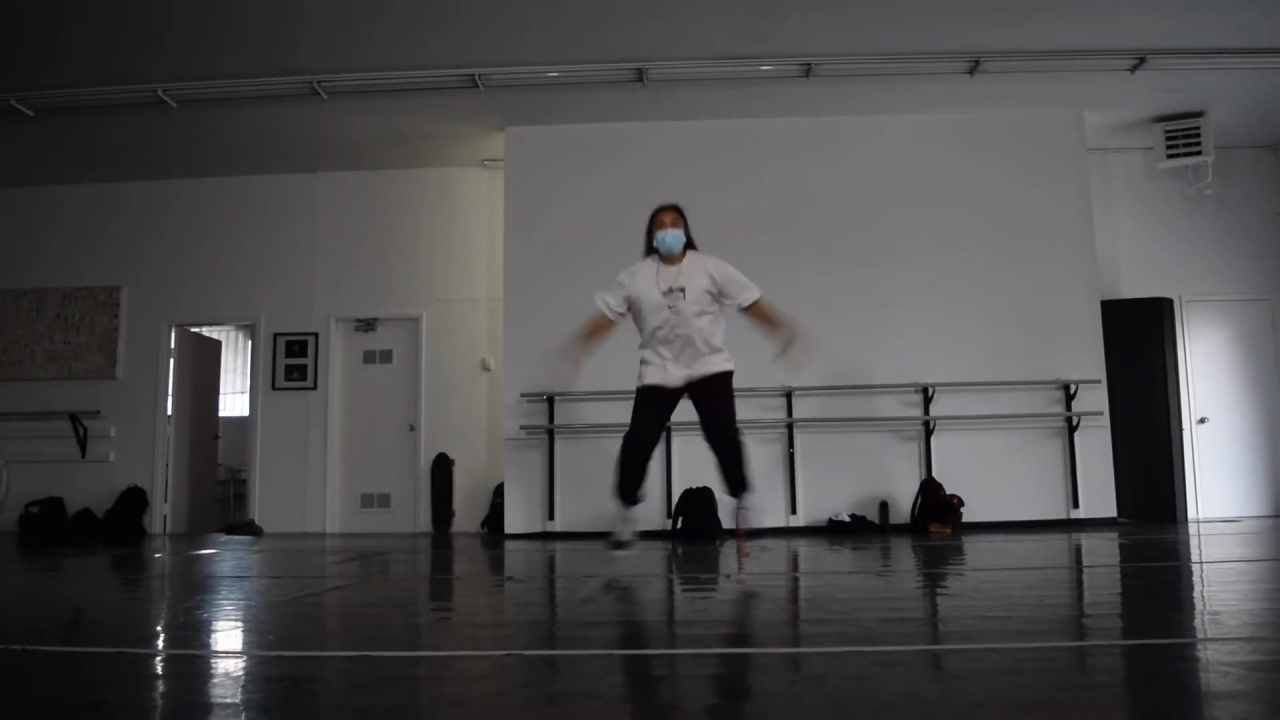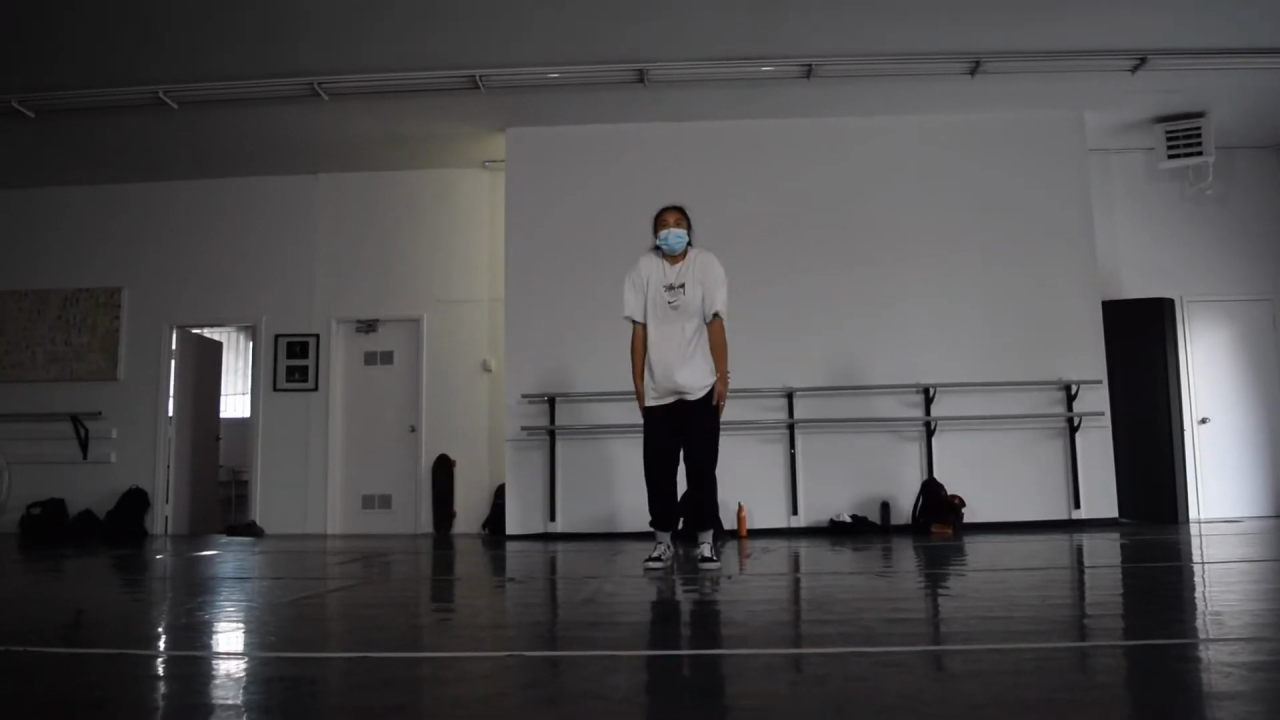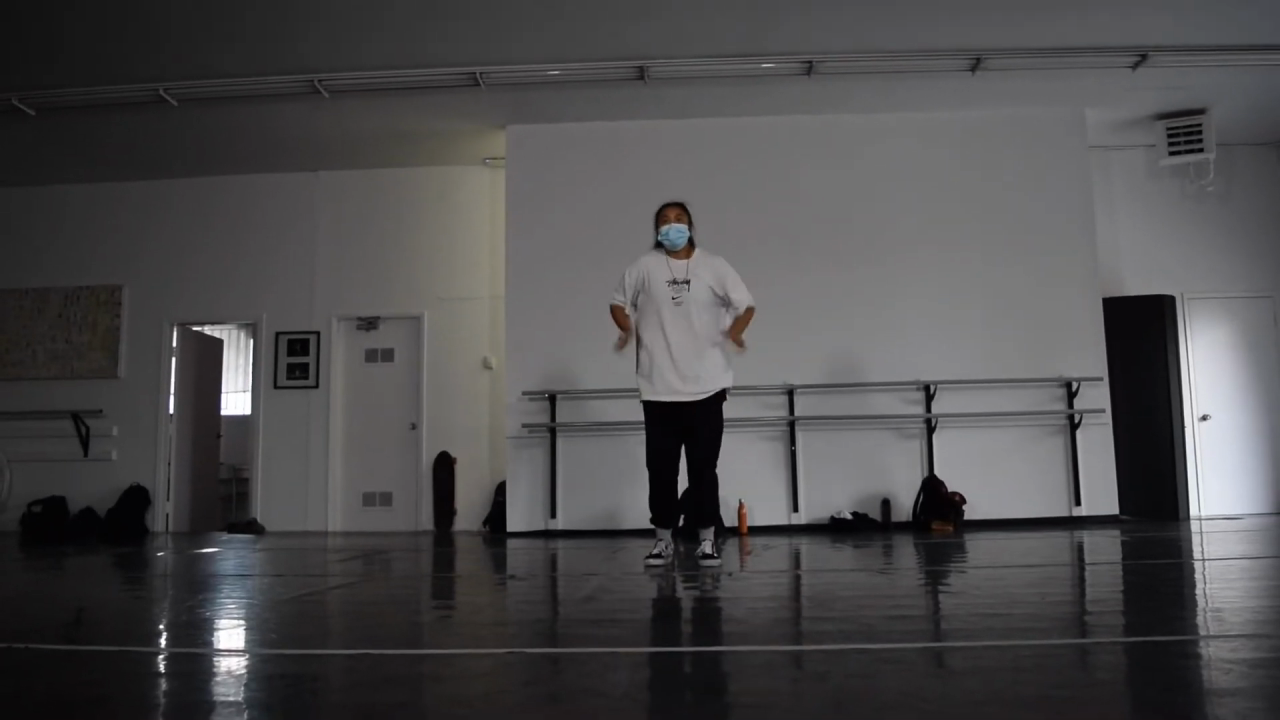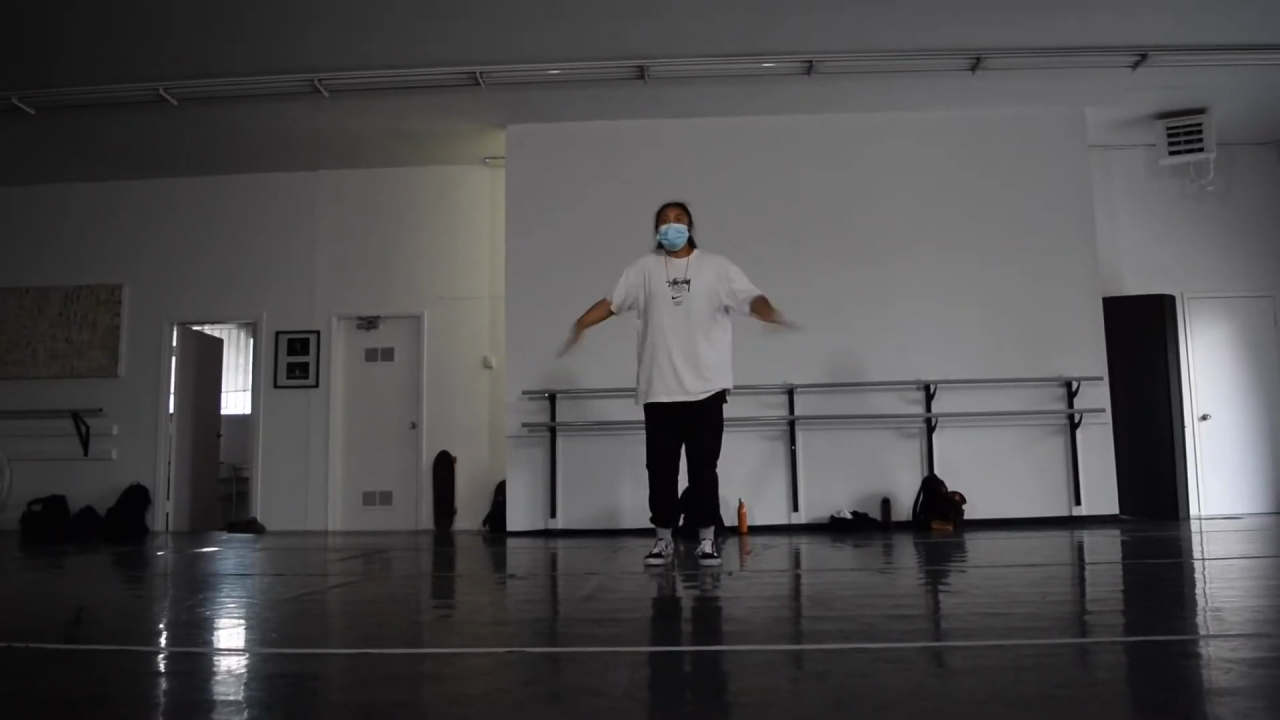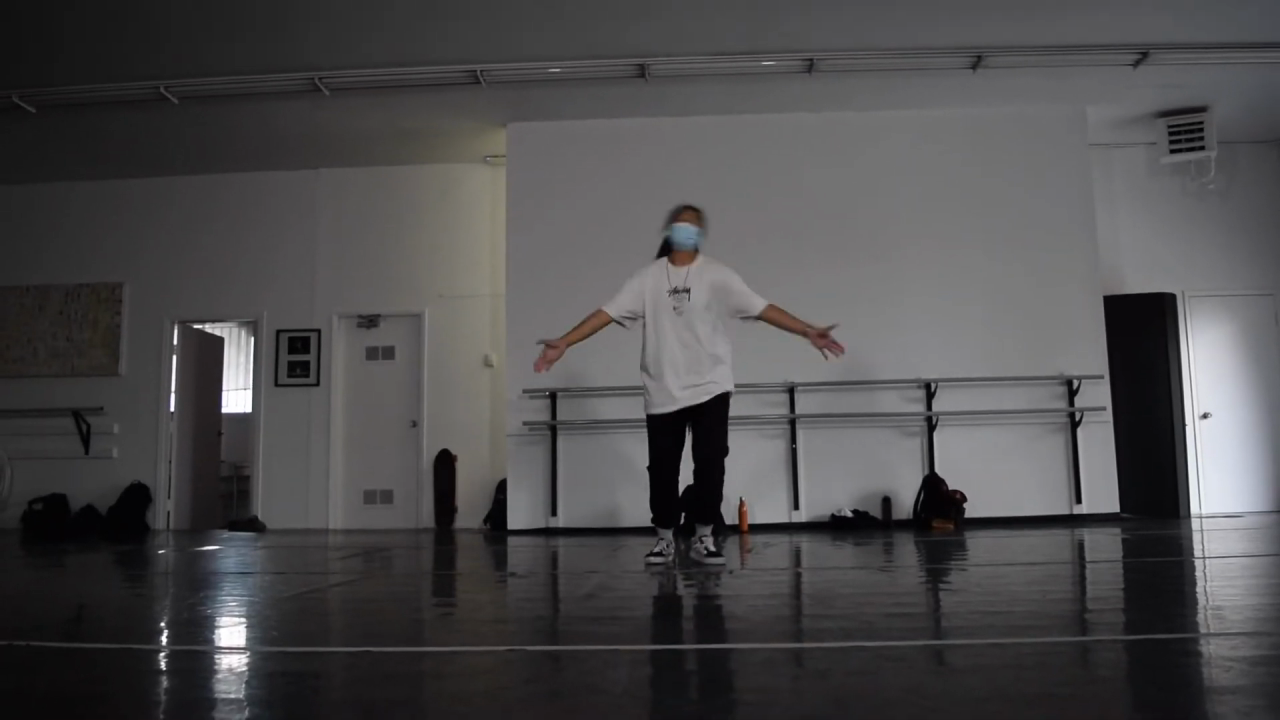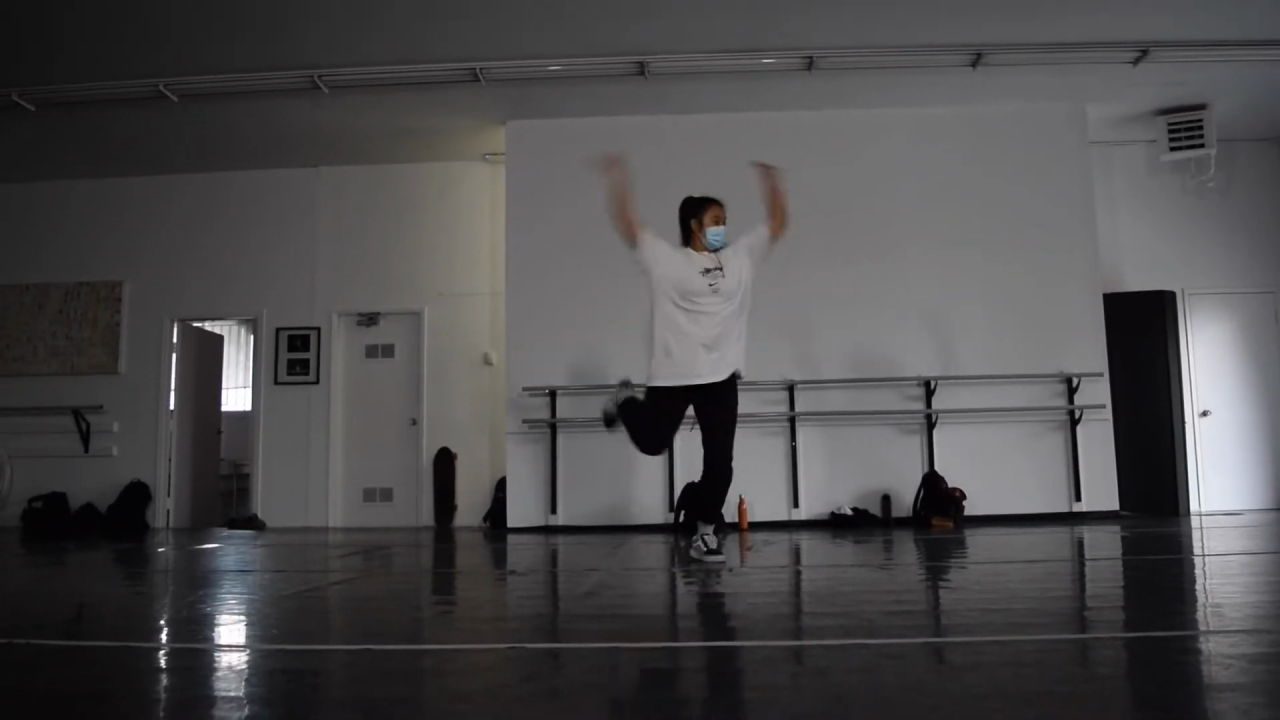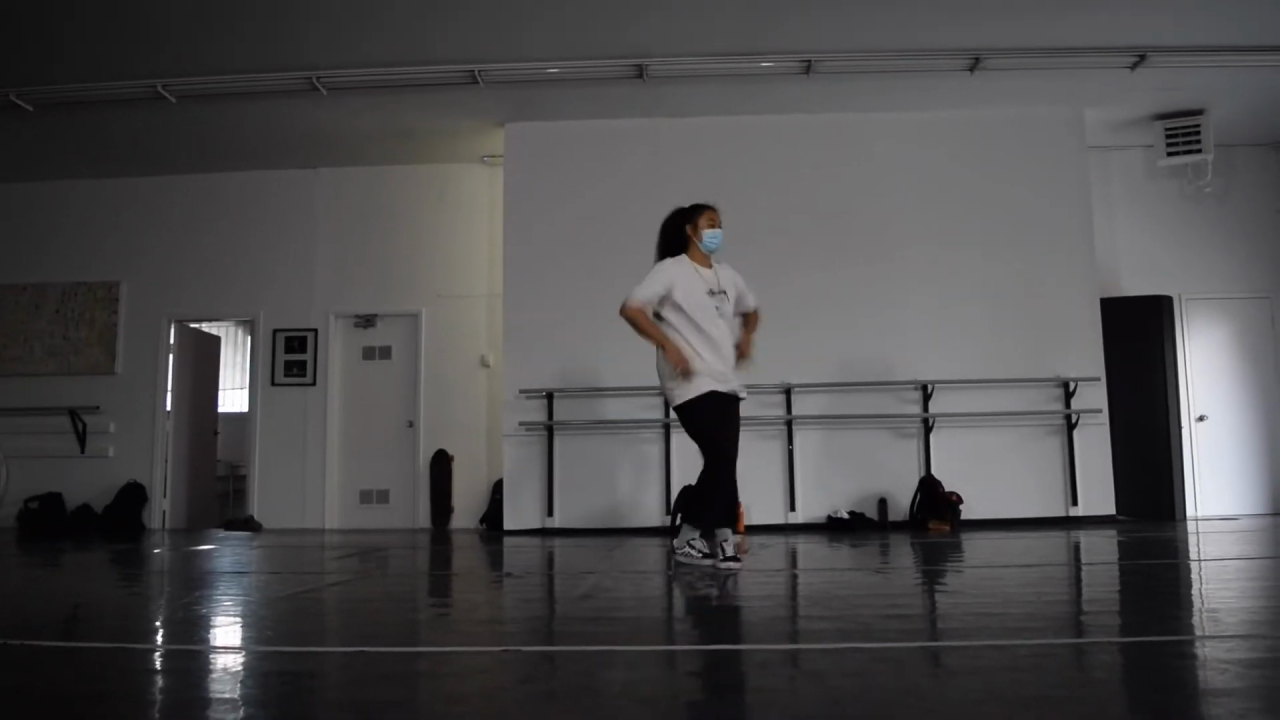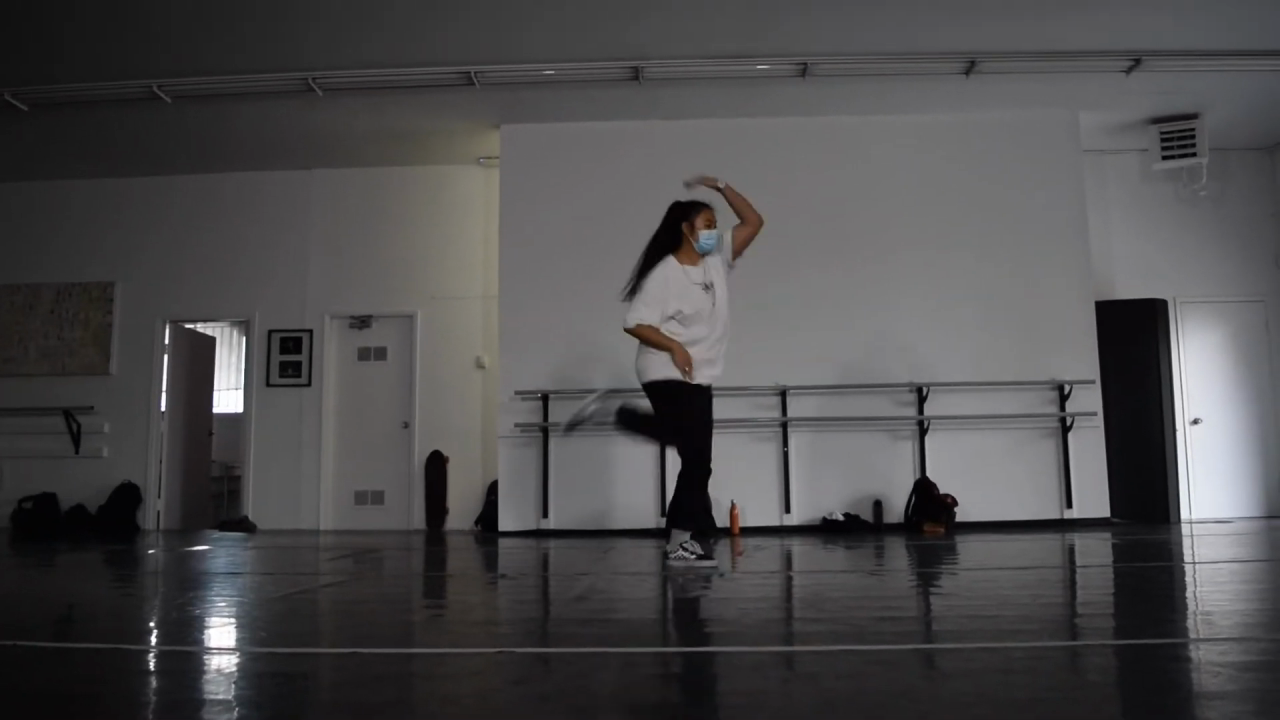
dt=0.3s
person 1, frame 1
left shoulder: (709, 267)
right shoulder: (637, 274)
left elbow: (749, 300)
right elbow: (608, 312)
left wrist: (781, 328)
right wrist: (582, 342)
left hip: (708, 365)
right hip: (658, 371)
left knee: (724, 435)
right knee: (637, 443)
left ankle: (741, 503)
right ankle: (626, 515)
person 1, frame 2
left shoulder: (706, 264)
right shoulder: (643, 268)
left elbow: (715, 321)
right elbow: (637, 327)
left wrist: (722, 376)
right wrist: (637, 380)
left hip: (701, 386)
right hip: (658, 390)
left knee: (701, 466)
right knee: (658, 468)
left ankle: (705, 542)
right ankle: (663, 542)
person 1, frame 3
left shoulder: (714, 265)
right shoulder: (645, 267)
left elbow: (745, 305)
right elbow: (619, 303)
left wrist: (738, 327)
right wrist: (625, 326)
left hip: (706, 385)
right hip: (659, 387)
left knee: (703, 463)
right knee: (661, 465)
left ankle: (706, 539)
right ankle: (664, 539)
person 1, frame 4
left shoulder: (715, 266)
right shoulder: (644, 268)
left elbow: (753, 297)
right elbow: (611, 302)
left wrist: (767, 311)
right wrist: (581, 325)
left hip: (706, 386)
right hip: (659, 387)
left knee: (703, 463)
right knee: (660, 465)
left ankle: (707, 539)
right ankle: (664, 539)
person 1, frame 5
left shoulder: (717, 275)
right shoulder: (648, 277)
left elbow: (763, 309)
right elbow: (608, 312)
left wrist: (809, 331)
right wrist: (564, 342)
left hip: (710, 386)
right hip: (664, 390)
left knee: (710, 462)
right knee: (662, 466)
left ankle: (704, 538)
right ankle: (665, 537)
person 1, frame 6
left shoulder: (740, 254)
right shoulder: (666, 258)
left elbow: (778, 223)
right elbow: (627, 226)
left wrist: (770, 179)
right wrist: (618, 178)
left hip: (721, 372)
right hip: (673, 369)
left knee: (720, 458)
right knee: (652, 440)
left ankle: (705, 532)
right ankle: (626, 400)
person 1, frame 7
left shoulder: (727, 275)
right shoulder: (669, 270)
left elbow: (750, 310)
right elbow: (630, 308)
left wrist: (746, 336)
right wrist: (668, 344)
left hip: (724, 383)
right hip: (689, 382)
left knee: (722, 462)
right knee: (722, 458)
left ankle: (688, 537)
right ankle: (724, 538)
person 1, frame 8
left shoulder: (717, 257)
right shoulder: (663, 275)
left elbow: (754, 222)
right elbow: (635, 324)
left wrist: (721, 187)
right wrist: (673, 345)
left hip: (700, 376)
right hip: (667, 370)
left knee: (698, 458)
right knee: (686, 441)
left ankle: (683, 538)
